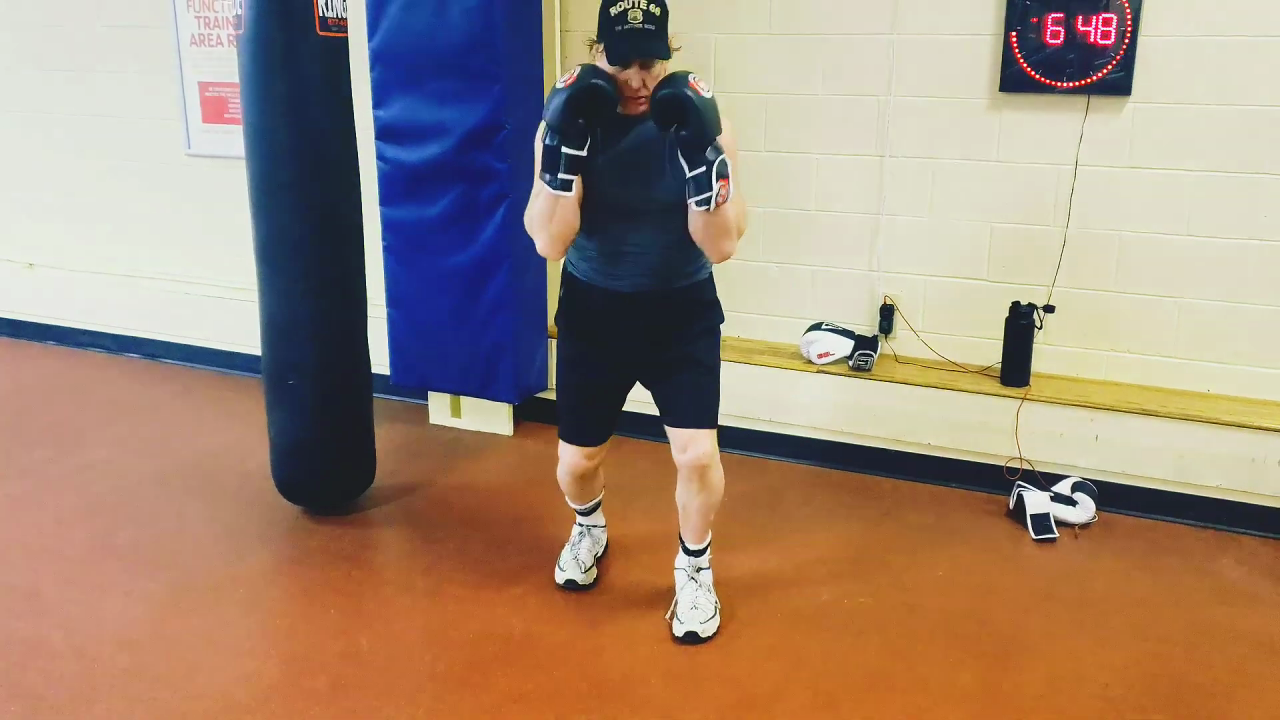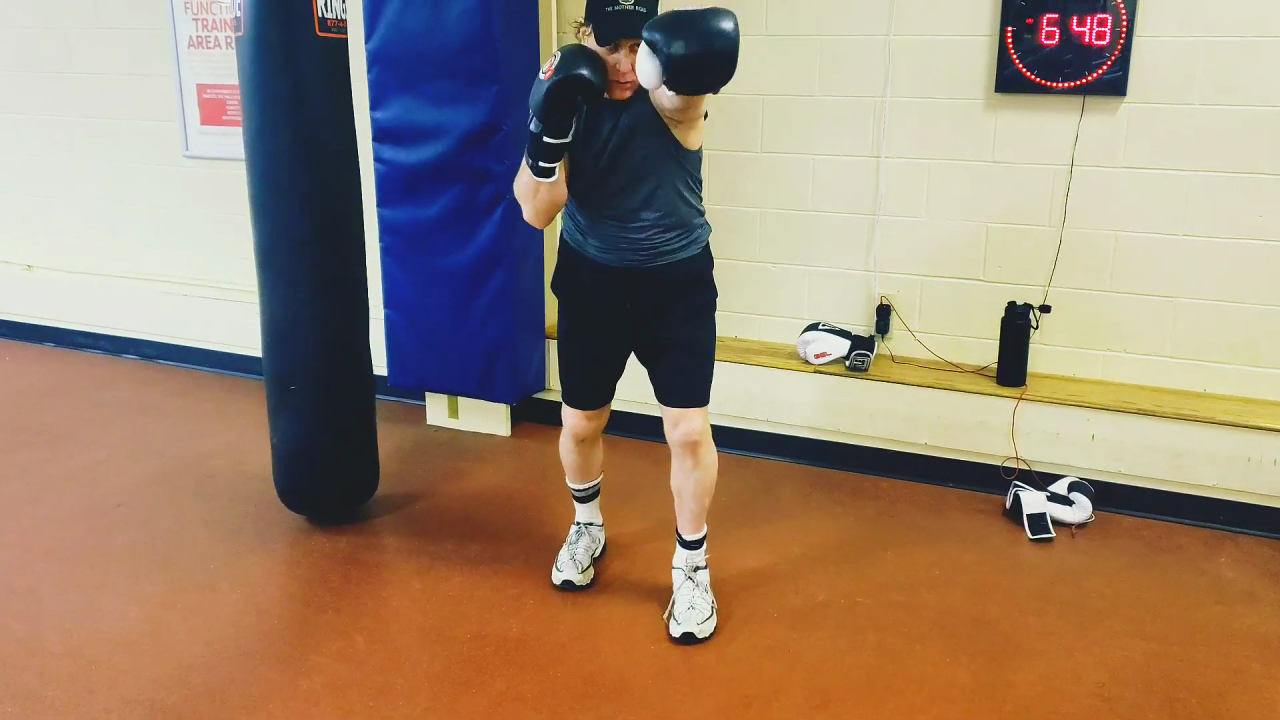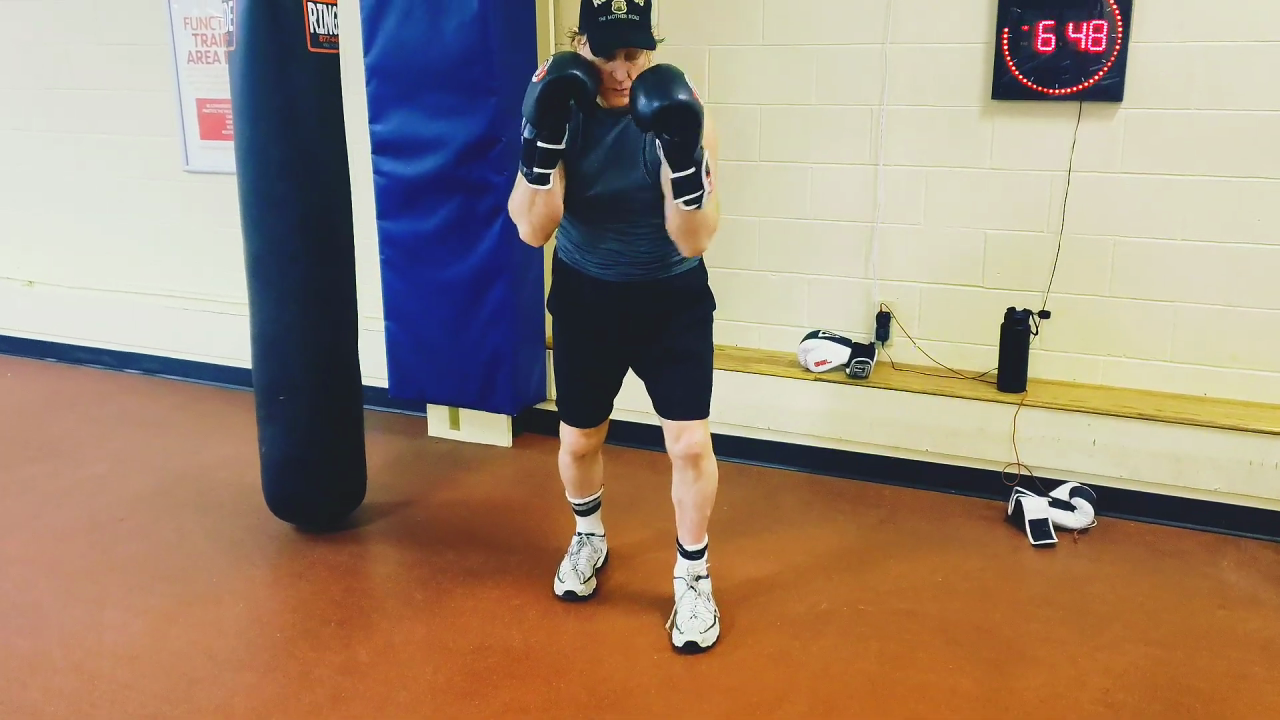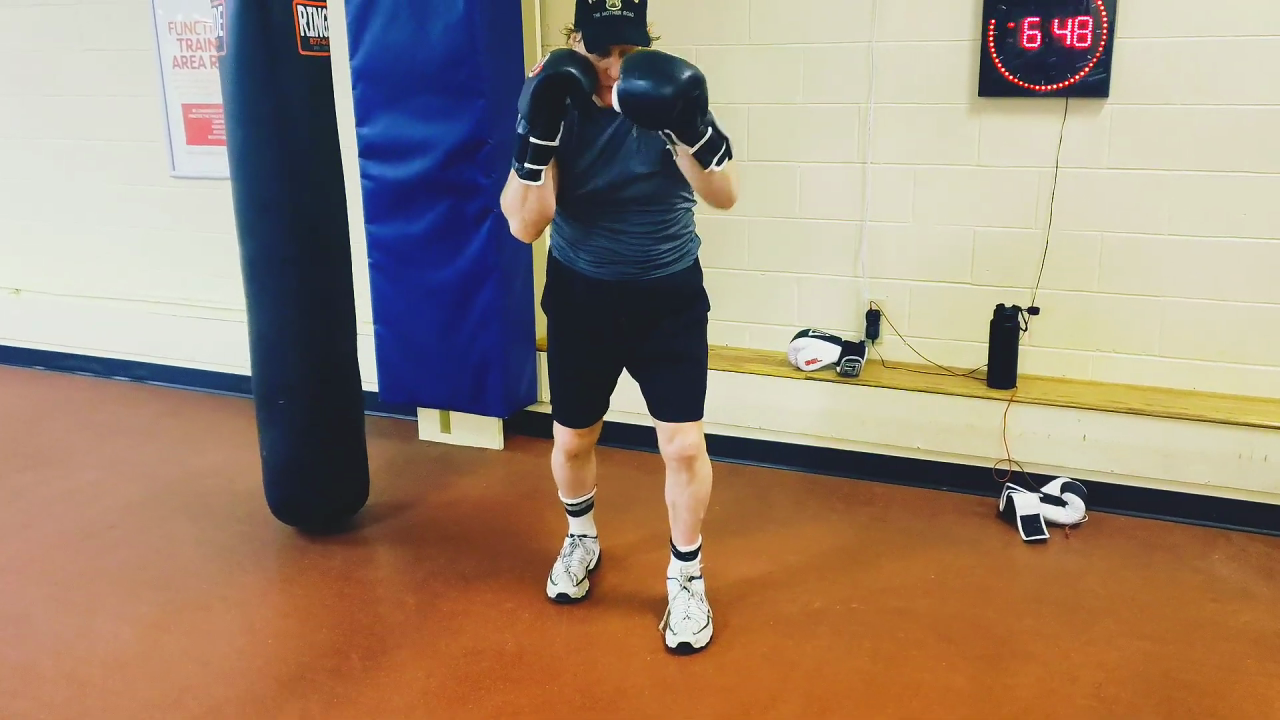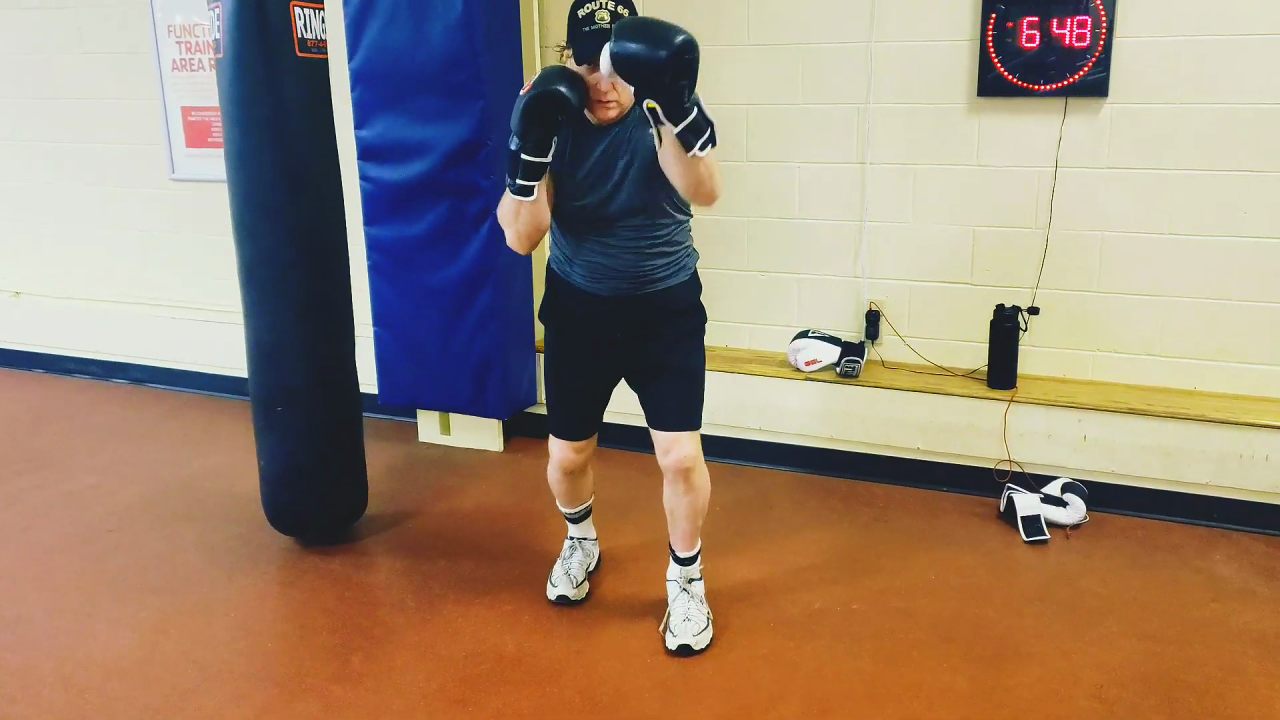
dt=1s
person 1, frame 1
left shoulder: (700, 121)
right shoulder: (567, 118)
left elbow: (721, 246)
right elbow: (550, 243)
left wrist: (701, 151)
right wrist: (565, 143)
left hip: (683, 310)
right hip: (594, 309)
left knee: (697, 455)
right knee: (577, 459)
left ankle: (694, 570)
right ankle: (589, 530)
person 1, frame 2
left shoulder: (670, 93)
right shoulder: (568, 96)
left elbow: (686, 77)
right elbow: (536, 212)
left wrist: (686, 58)
right wrist: (547, 127)
left hip: (677, 283)
right hip: (591, 281)
left knee: (689, 430)
right knee: (580, 423)
left ankle: (691, 566)
right ankle: (587, 525)
person 1, frame 3
left shoulder: (677, 112)
right shoulder: (558, 109)
left elbow: (695, 241)
right elbow: (532, 229)
left wrist: (680, 157)
right wrist: (544, 135)
left hip: (674, 299)
right hip: (587, 298)
left knee: (691, 445)
right knee: (578, 440)
left ankle: (693, 577)
right ankle: (589, 538)
person 1, frame 4
left shoulder: (665, 105)
right shoulder: (553, 107)
left elbow: (724, 196)
right elbow: (524, 225)
left wrist: (695, 129)
right wrist: (537, 133)
left hip: (667, 299)
right hip: (581, 298)
left knee: (684, 446)
right knee: (571, 440)
left ankle: (686, 576)
right ankle: (581, 538)
person 1, frame 5
left shoulder: (661, 120)
right shoulder: (553, 123)
left elbow: (703, 192)
right elbow: (520, 238)
left wrist: (680, 101)
right wrist: (528, 147)
left hip: (665, 311)
right hip: (578, 311)
left knee: (681, 457)
right knee: (567, 455)
left ankle: (686, 579)
right ankle: (581, 542)
